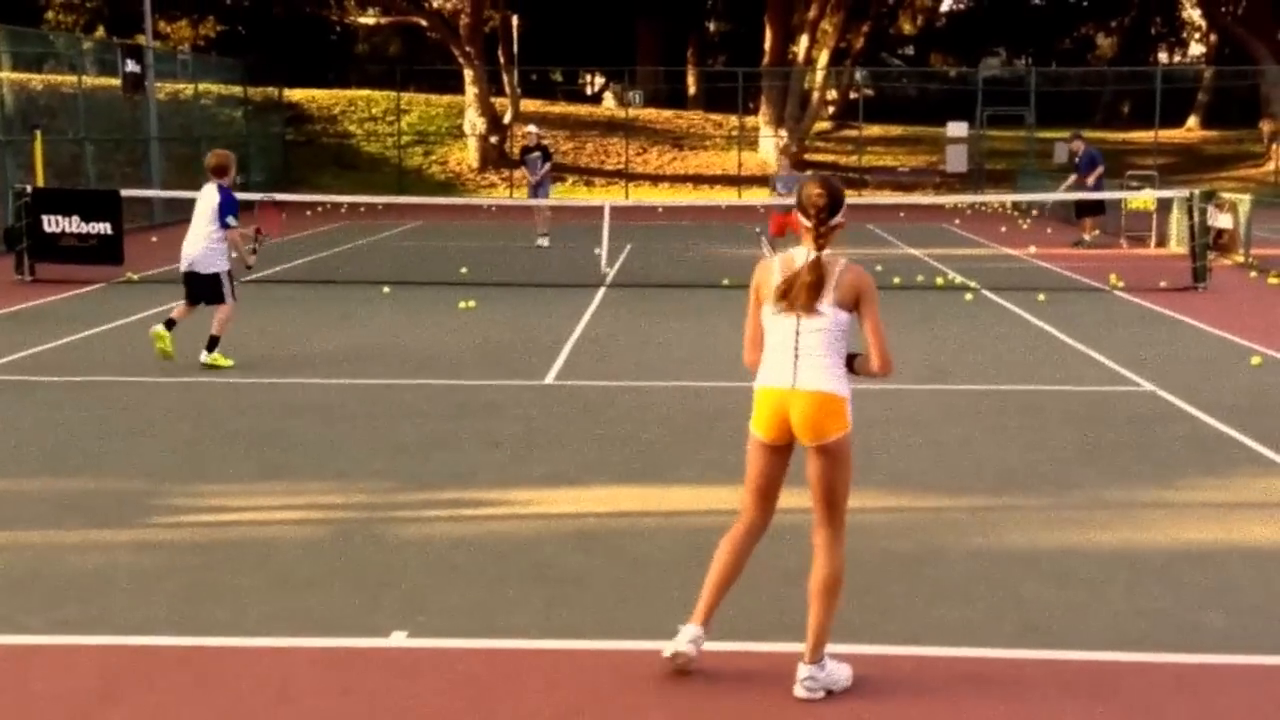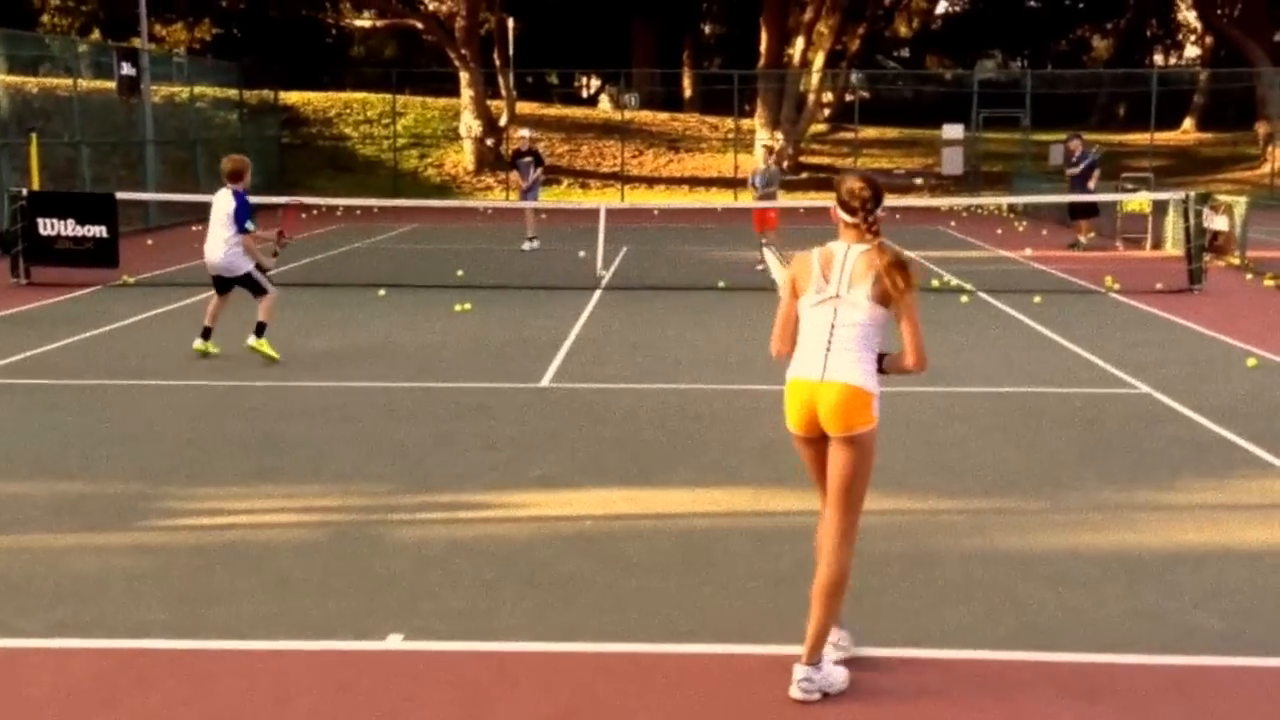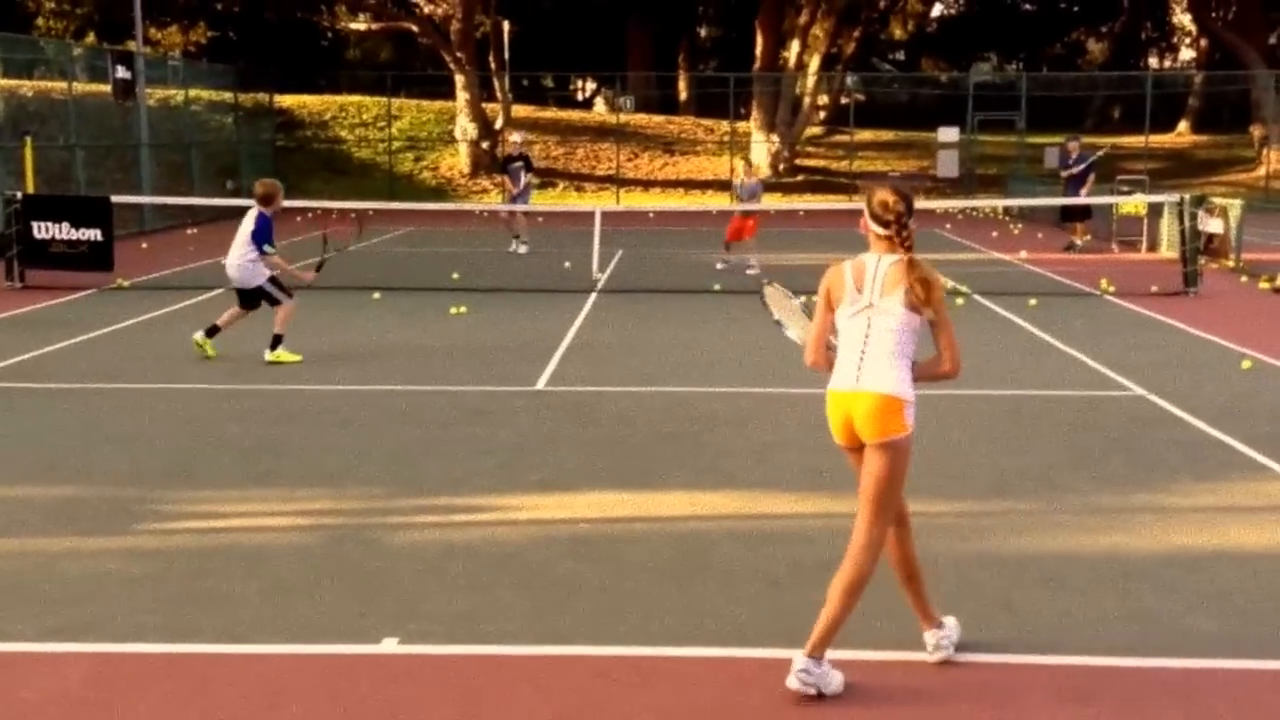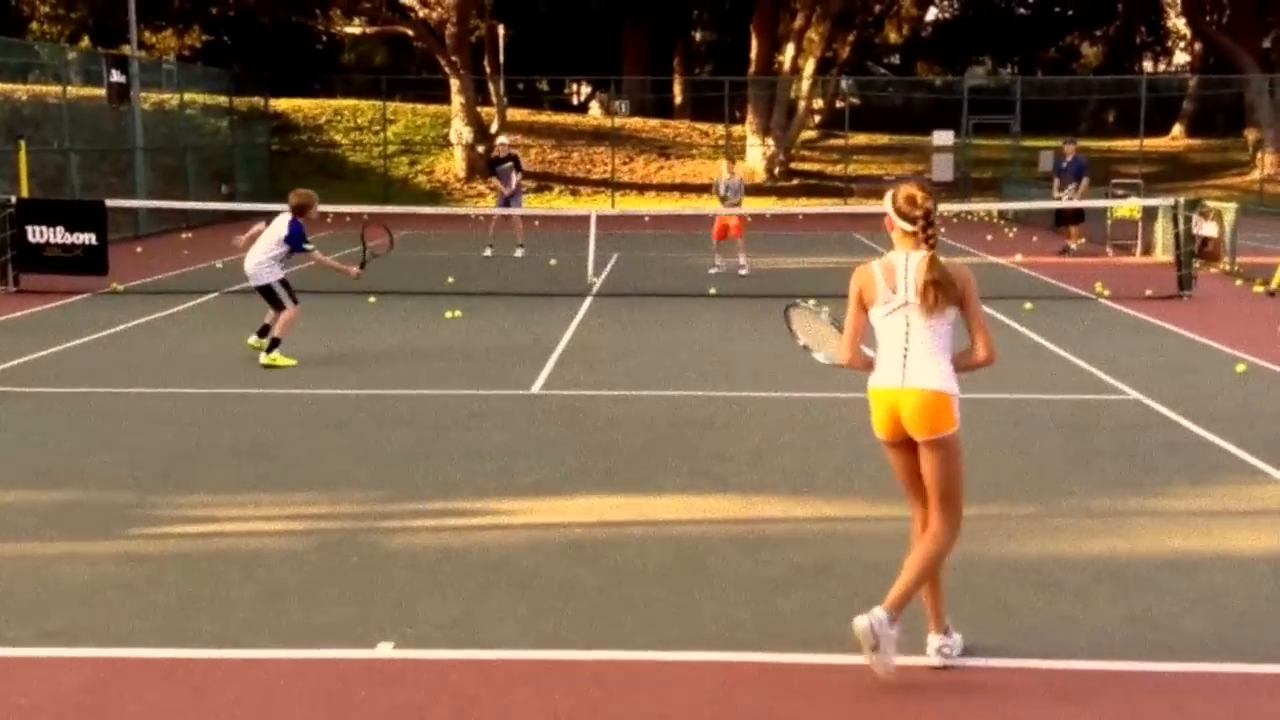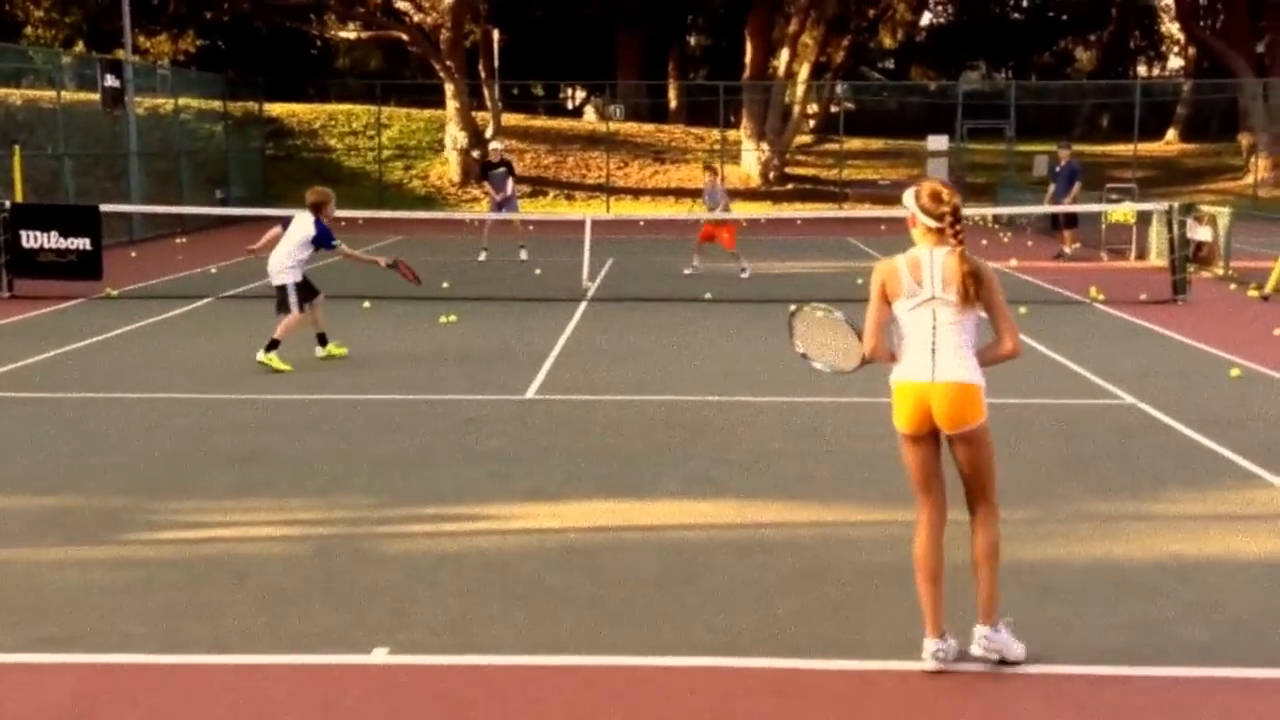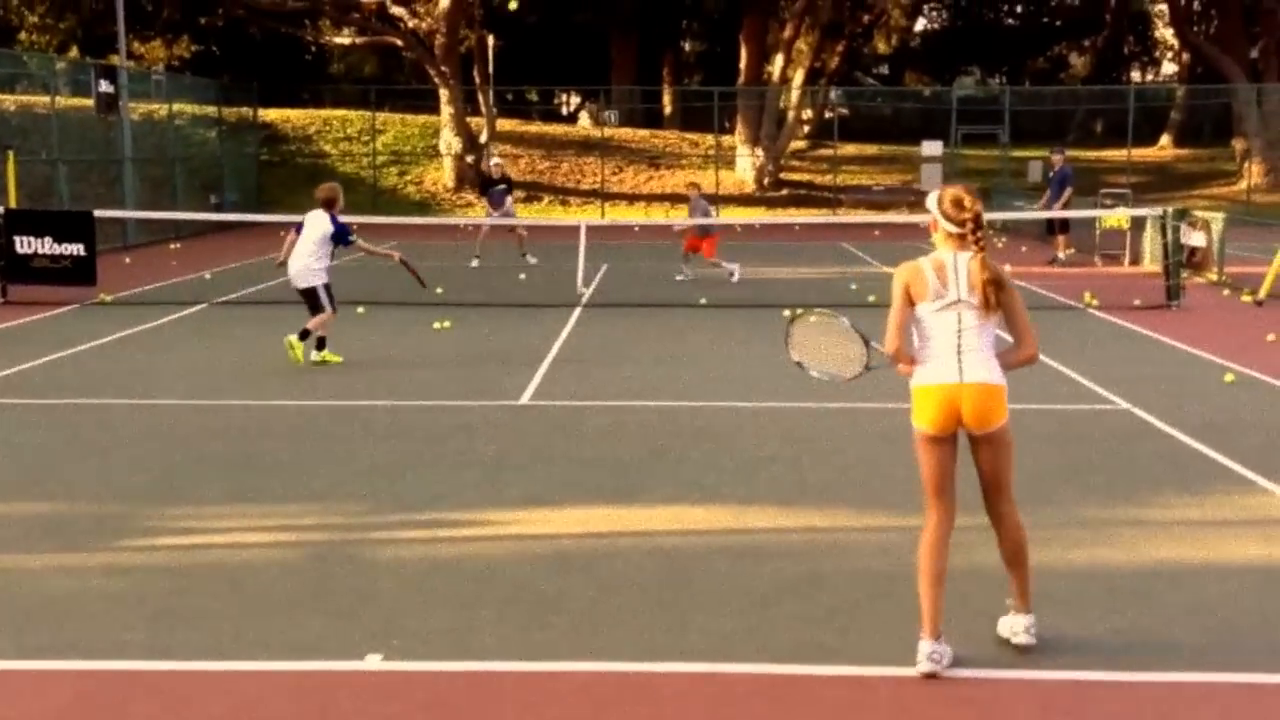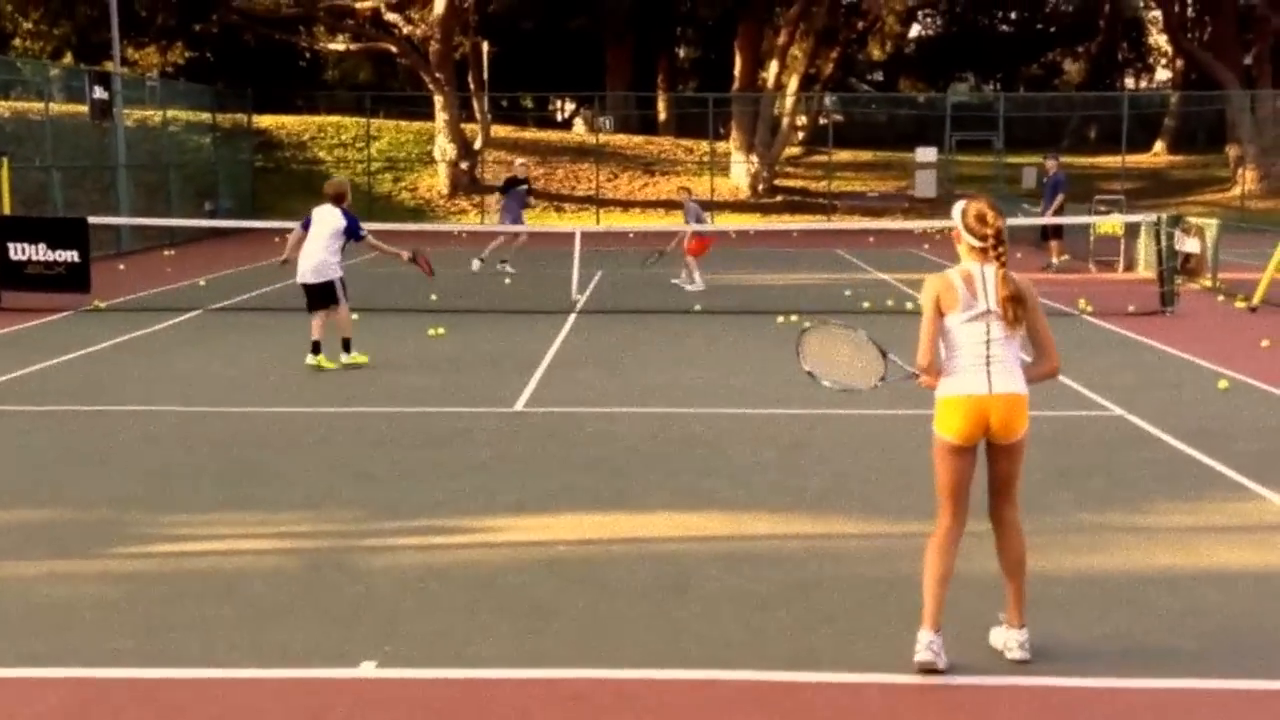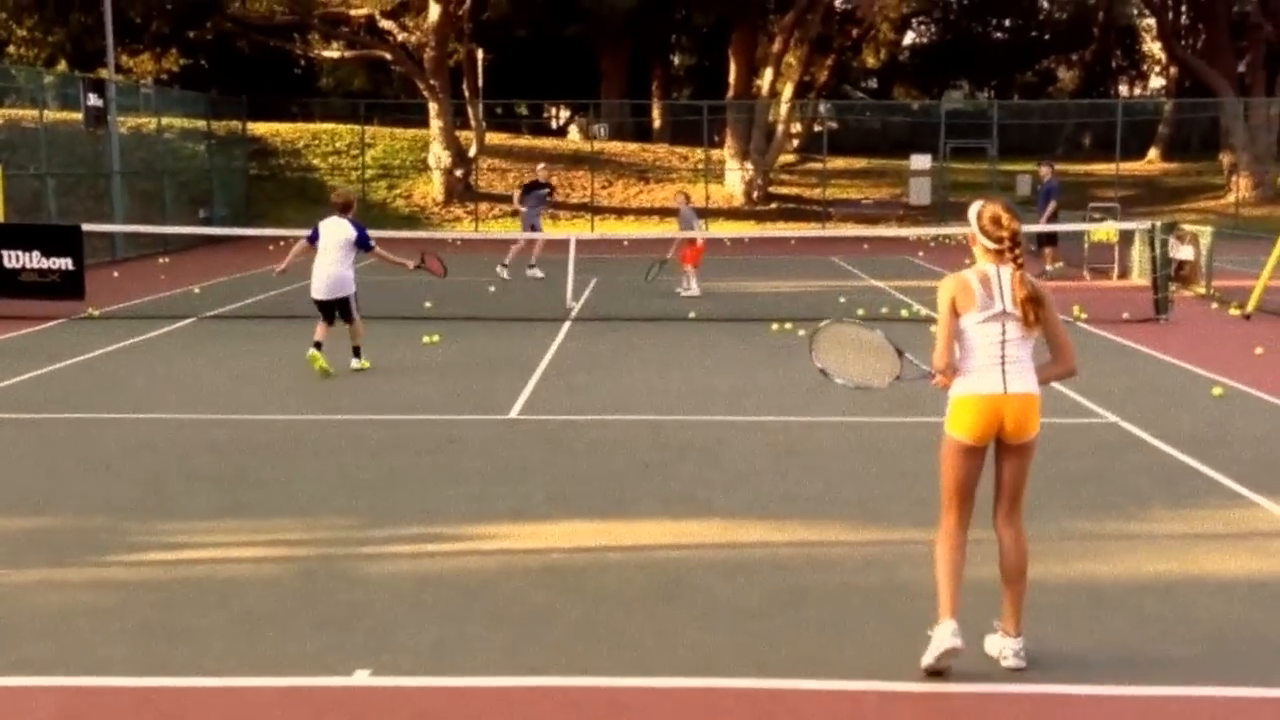
dt=0.2s
person 1, frame 1
left shoulder: (765, 272)
right shoulder: (856, 278)
left elbow: (751, 357)
right elbow: (881, 364)
left hip: (770, 401)
right hip: (825, 405)
left knee: (751, 522)
right knee: (829, 534)
left ankle: (694, 628)
right ankle: (814, 665)
person 1, frame 2
left shoulder: (803, 264)
right shoulder: (891, 272)
left elbow: (780, 347)
right elbow: (915, 360)
left hip: (800, 393)
right hip: (852, 398)
left knee: (835, 512)
right knee: (840, 530)
left ankle: (830, 629)
right ankle: (810, 665)
person 1, frame 3
left shoulder: (836, 276)
right shoulder: (925, 281)
left elbow: (815, 357)
right elbow: (949, 365)
left hip: (841, 404)
right hip: (886, 406)
left knee: (895, 515)
right knee: (867, 538)
left ankle: (933, 628)
right ankle: (811, 657)
person 1, frame 4
left shoulder: (866, 276)
right shoulder: (955, 275)
left elbow: (849, 356)
right elbow: (984, 353)
left hip: (884, 399)
right hip: (932, 400)
left knee: (924, 515)
right knee: (944, 525)
left ankle: (939, 633)
right ankle: (884, 615)
person 1, frame 5
left shoulder: (888, 271)
right shoulder: (976, 270)
left elbow: (872, 346)
right elbow: (1009, 345)
right wrist: (959, 360)
left hip: (909, 393)
right hip: (961, 393)
left knee: (930, 514)
right knee: (984, 509)
left ankle: (934, 638)
right ankle: (987, 627)
person 1, frame 6
left shoulder: (910, 273)
right shoulder: (994, 274)
left elbow: (894, 347)
right elbow: (1028, 350)
right wrist: (980, 368)
left hip: (933, 396)
right hip: (987, 394)
left knee: (938, 516)
right knee: (1002, 505)
left ankle: (930, 640)
right ankle: (1021, 614)
person 1, frame 7
left shoulder: (939, 284)
right shoulder: (1019, 288)
left elbow: (925, 360)
right elbow: (1049, 364)
right wrist: (1003, 381)
left hip: (958, 405)
right hip: (1010, 405)
left knee: (948, 522)
right knee: (1005, 514)
left ankle: (929, 633)
right ankle: (1015, 629)
person 1, frame 8
left shoulder: (955, 285)
right shoulder: (1033, 289)
left elbow: (943, 363)
right elbow: (1066, 364)
left wrist: (948, 378)
right wrist: (1015, 382)
left hip: (971, 405)
right hip: (1023, 405)
left knee: (953, 521)
right knee: (1008, 519)
left ankle: (947, 624)
right ankle: (1010, 638)
person 2, frame 1
left shoulder: (205, 191)
right shoulder: (227, 197)
right elbow: (230, 234)
left wrist: (245, 232)
right wrist: (246, 257)
left hip: (189, 253)
right hip: (210, 256)
left knee: (191, 303)
right knee: (226, 305)
left ankle: (164, 328)
right ankle: (209, 352)
person 2, frame 2
left shoulder: (221, 195)
right shoulder: (241, 201)
right elbow: (247, 239)
left wrist: (267, 236)
right wrist: (263, 260)
left hip: (213, 256)
right hip: (232, 257)
left knee: (221, 295)
right knee: (269, 293)
left ankle: (203, 341)
right ankle: (257, 338)
person 2, frame 3
left shoulder: (256, 213)
right shoulder: (263, 225)
right elbow: (272, 260)
right wrist: (300, 275)
left hip: (237, 267)
right hip: (249, 271)
left knee: (245, 308)
right knee: (287, 303)
left ankle: (204, 337)
right ankle: (274, 350)
person 2, frame 4
left shoulder: (284, 217)
right shoulder: (295, 231)
left elbow: (262, 226)
right elbow: (318, 258)
left wrist: (245, 238)
right wrist: (348, 270)
left hip: (257, 264)
right hip: (263, 269)
left knee: (285, 303)
right knee: (291, 309)
left ankle: (259, 337)
right ankle: (269, 354)
person 2, frame 5
left shoulder: (300, 217)
right shoulder: (320, 230)
left elbow: (278, 229)
right elbow: (346, 252)
left wrist: (259, 246)
right wrist: (376, 260)
left hip: (284, 267)
right hip: (285, 271)
left knee: (315, 299)
right knee: (296, 314)
left ankle: (324, 346)
right ankle: (267, 353)
person 2, frame 6
left shoulder: (311, 216)
right shoulder: (335, 226)
left elbow: (293, 235)
right elbow: (362, 246)
left wrist: (283, 256)
right wrist: (390, 254)
left hip: (296, 269)
right hip: (311, 271)
left knee: (322, 311)
right knee: (327, 313)
left ankle: (319, 351)
right ankle: (298, 338)
person 2, frame 7
left shoulder: (317, 211)
right shoulder: (347, 219)
left elbow: (298, 233)
right elbow: (371, 243)
left wrist: (288, 254)
right wrist: (399, 253)
left hip: (305, 268)
right hip: (325, 268)
left knee: (319, 311)
right knee: (340, 308)
left ankle: (315, 354)
right ankle: (347, 353)
person 2, frame 8
left shoulder: (322, 224)
right shoulder: (356, 229)
left elbow: (302, 245)
right elbow: (377, 253)
left wrist: (285, 264)
right wrist: (404, 263)
left hip: (319, 281)
right hip: (341, 280)
left knee: (325, 321)
right knee: (353, 320)
left ankle: (316, 349)
right ankle: (357, 359)
